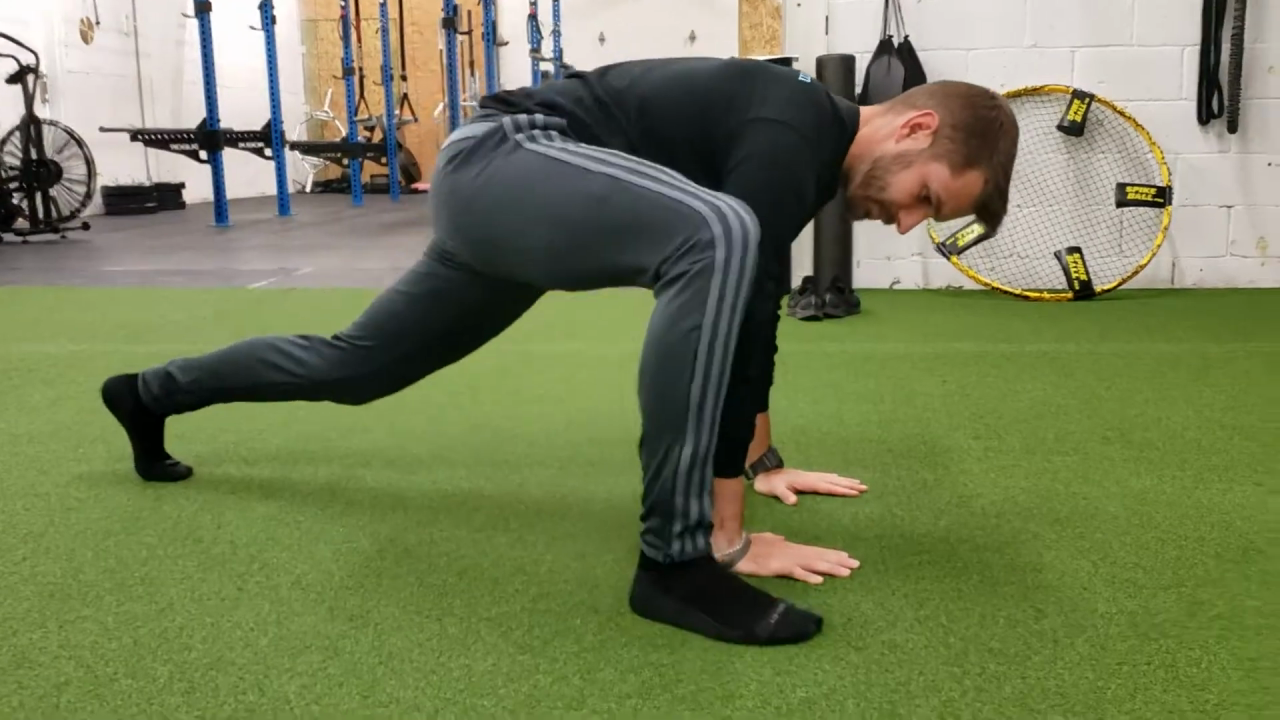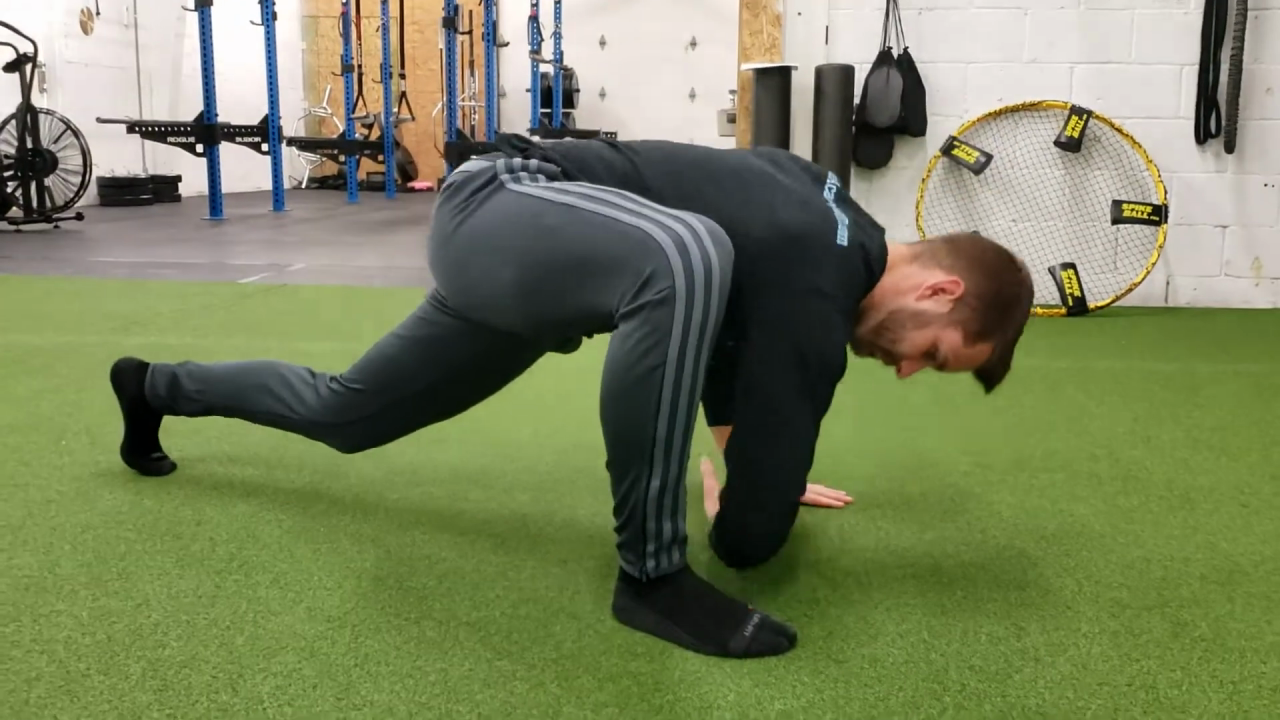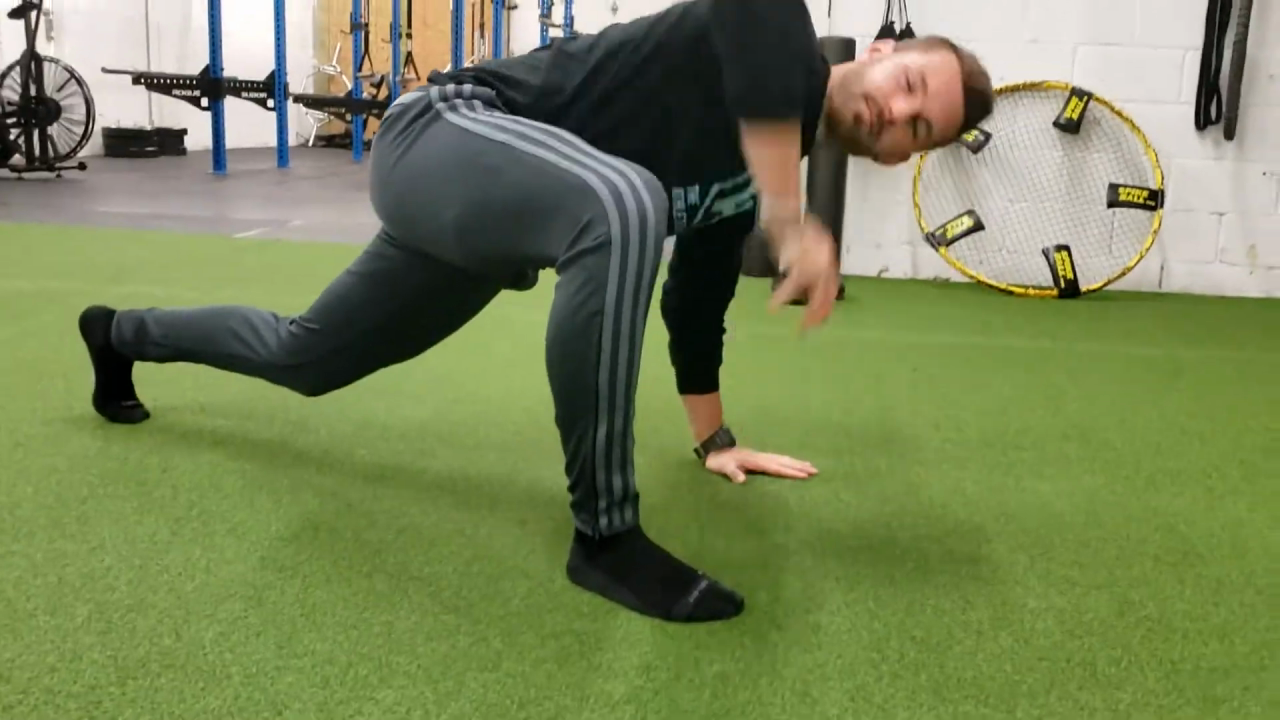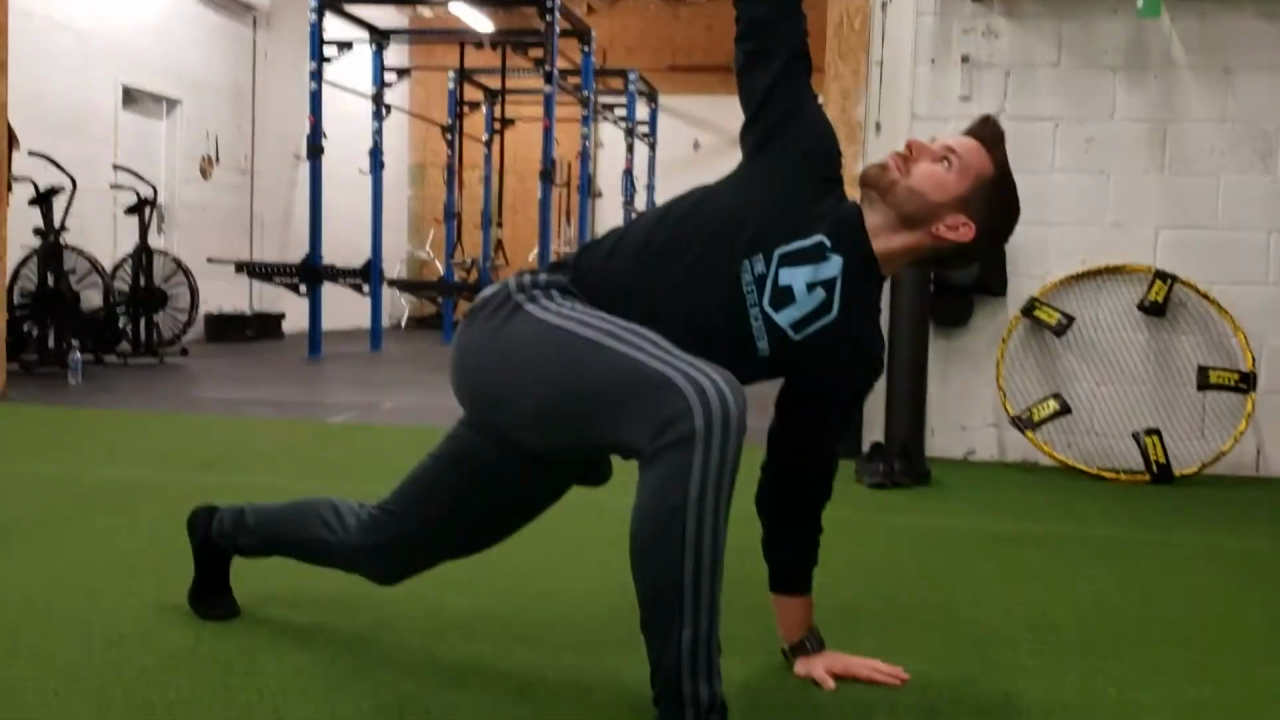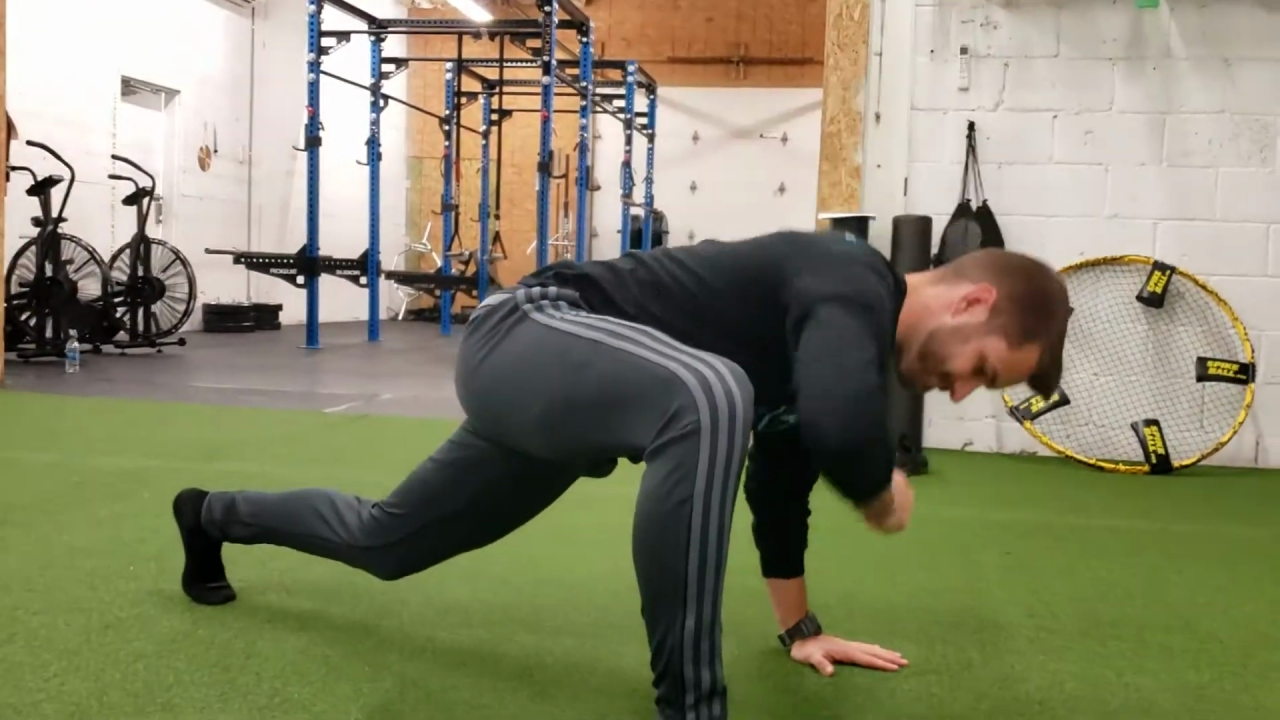
dt=1s
person 1, frame 1
left shoulder: (802, 136)
right shoulder: (789, 135)
left elbow: (751, 307)
right elbow: (733, 296)
left wrist: (762, 460)
right wrist: (728, 538)
left hip: (509, 199)
right hip: (501, 160)
left knee: (355, 366)
right knee: (717, 234)
left ankle: (150, 395)
right ankle: (675, 561)
person 1, frame 2
left shoulder: (836, 220)
right shoulder: (818, 288)
right elbow: (748, 533)
left wrist: (748, 468)
right wrist: (748, 494)
left hip: (507, 241)
right hip: (493, 211)
left knee: (340, 414)
right knee: (686, 258)
left ankle: (152, 387)
right ankle: (650, 574)
person 1, frame 3
left shoulder: (759, 159)
left elbow: (696, 286)
left wrist: (713, 437)
right wrist: (794, 224)
left hip: (475, 204)
right hip: (441, 131)
left knee: (304, 357)
right knee: (623, 204)
left ankle: (123, 333)
right ankle: (604, 533)
person 1, frame 4
left shoulder: (854, 345)
right shoulder: (804, 166)
left elbow: (795, 486)
left wrist: (801, 641)
left hip: (564, 406)
right hip: (519, 326)
left knee: (383, 547)
right knee: (703, 403)
left ankle: (224, 532)
person 1, frame 5
left shoulder: (851, 329)
right shoulder: (856, 286)
left elbow: (779, 457)
right elbow: (840, 427)
left wrist: (799, 621)
right wrist: (886, 493)
left hip: (540, 377)
right hip: (524, 333)
left knee: (385, 540)
right knee: (710, 397)
left ankle: (215, 515)
